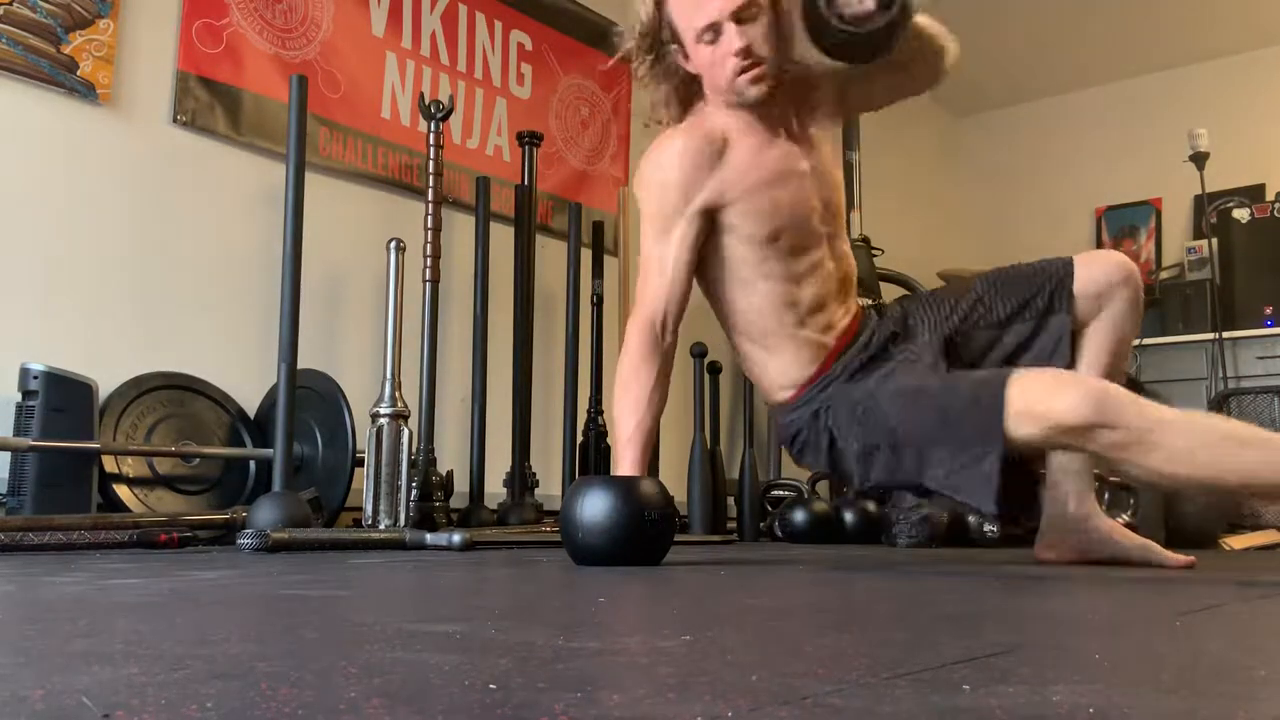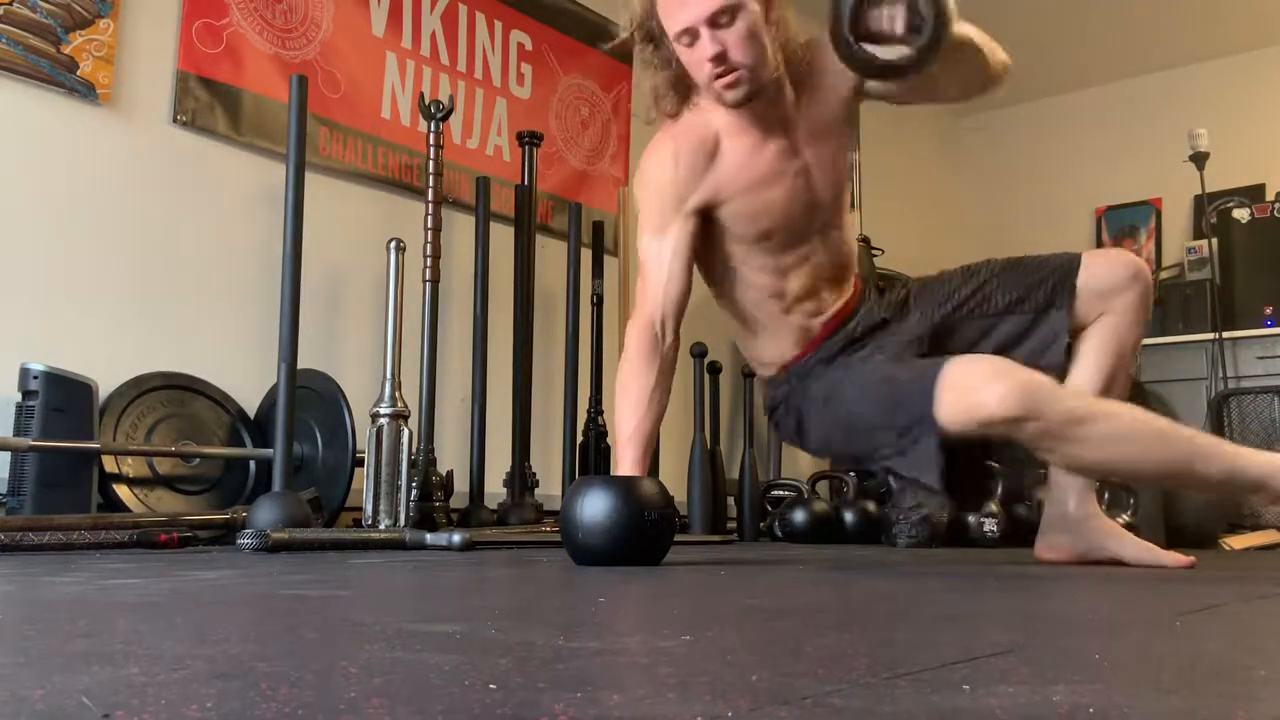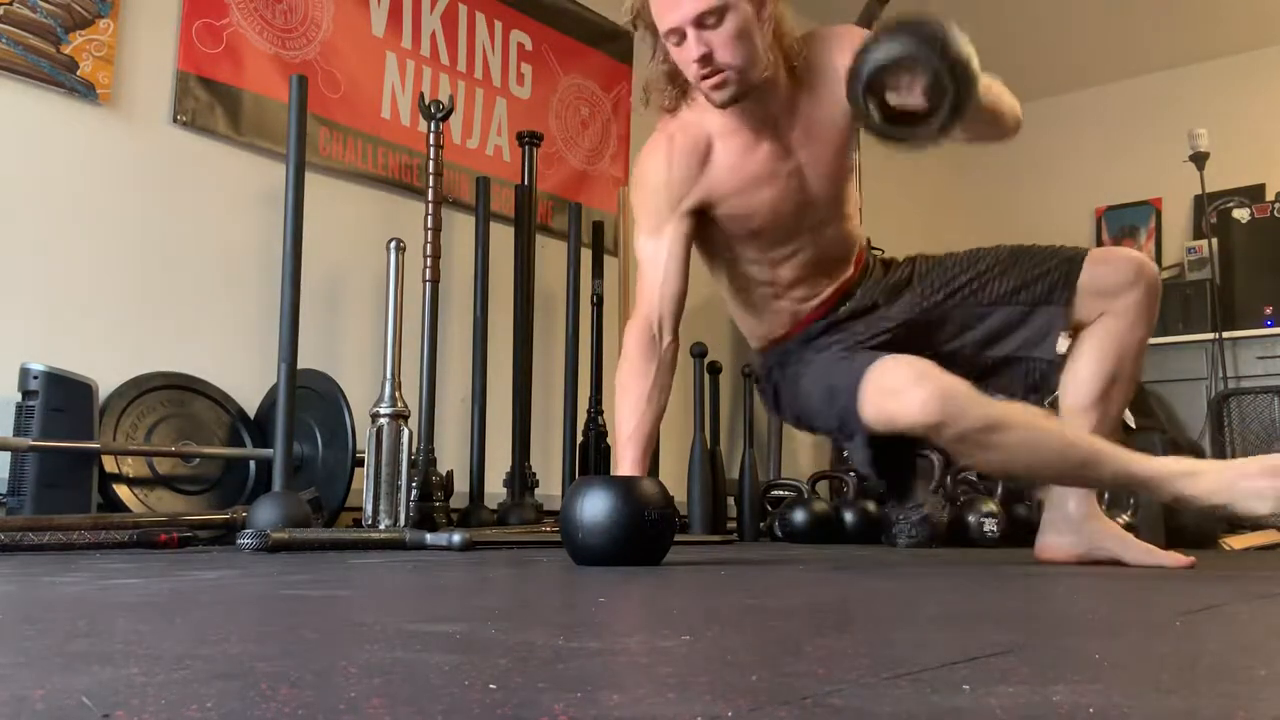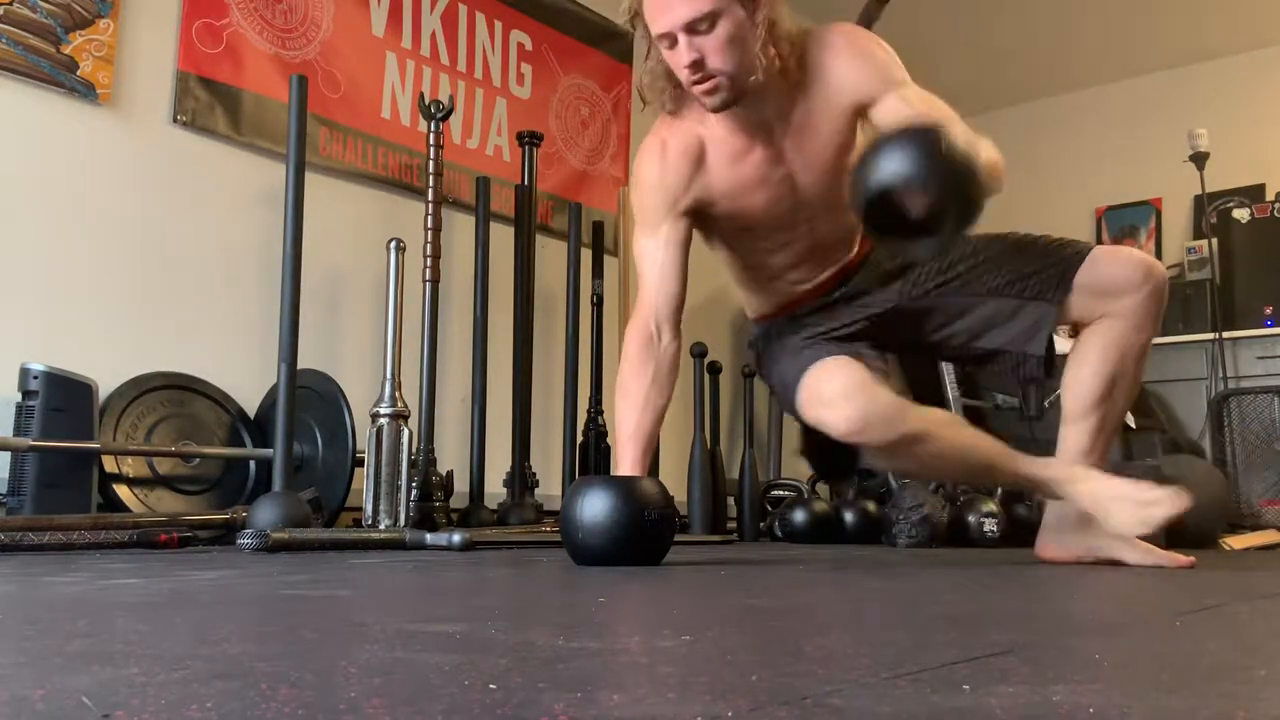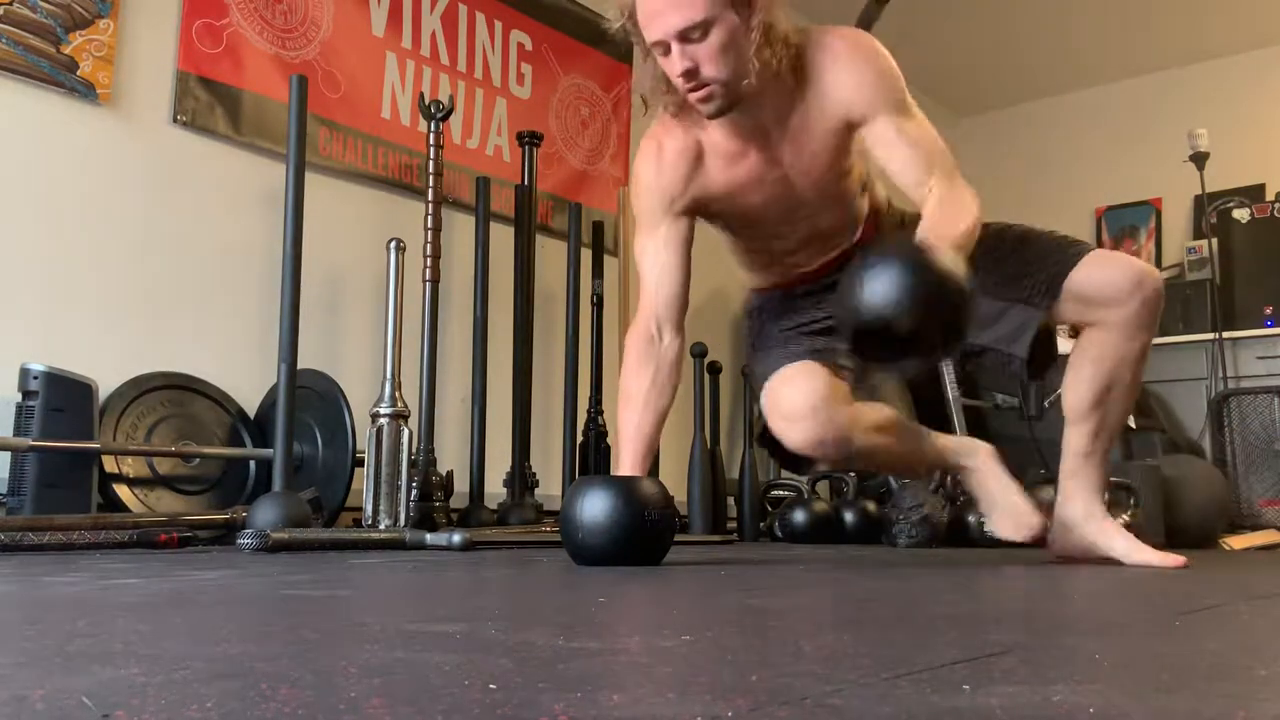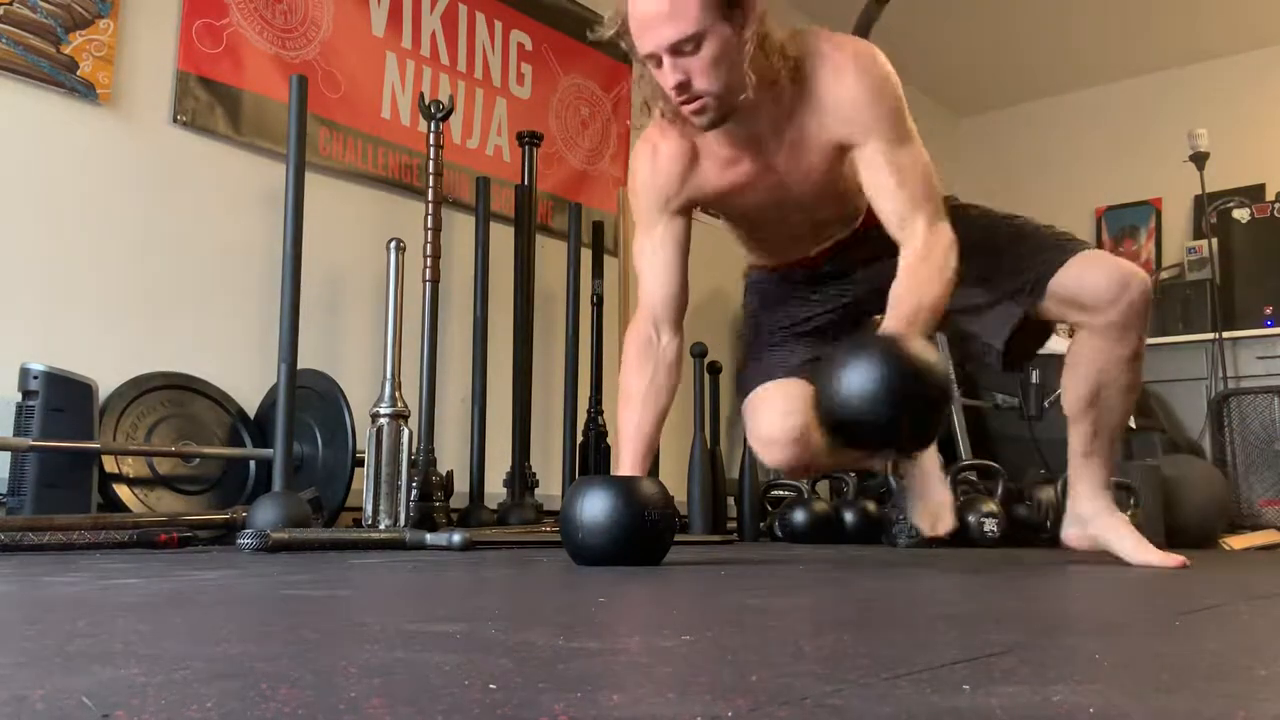
dt=0.1s
person 1, frame 1
left shoulder: (805, 93)
right shoulder: (689, 156)
left elbow: (935, 61)
right elbow: (651, 326)
right wrist: (626, 485)
left hip: (884, 337)
right hip: (835, 407)
left knee: (1110, 279)
right knee: (1067, 405)
left ankle: (1070, 514)
person 1, frame 2
left shoulder: (825, 71)
right shoulder: (681, 156)
left elbow: (989, 71)
right elbow: (654, 326)
right wrist: (629, 487)
left hip: (891, 313)
right hip: (814, 376)
left knee: (1121, 279)
right knee: (1002, 394)
left ankle: (1070, 516)
person 1, frame 3
left shoulder: (833, 62)
right shoulder: (676, 155)
left elbow: (1003, 120)
right elbow: (652, 327)
left hip: (885, 287)
right hip: (805, 353)
left knee: (1127, 278)
right knee: (920, 399)
left ankle: (1070, 517)
right ankle: (1182, 483)
person 1, frame 4
left shoulder: (838, 57)
right shoulder: (671, 158)
left elbow: (981, 159)
right elbow: (653, 328)
left wrist: (951, 160)
left hip: (891, 265)
right hip: (796, 320)
left knee: (1134, 279)
right knee: (852, 412)
left ankle: (1066, 521)
right ankle: (1053, 482)
person 1, frame 5
left shoulder: (841, 62)
right shoulder: (669, 158)
left elbow: (950, 193)
right elbow: (656, 329)
left wrist: (933, 258)
right hip: (791, 302)
left knee: (1130, 286)
right knee: (805, 425)
left ankle: (1076, 510)
right ankle: (962, 460)
person 1, frame 6
left shoulder: (843, 75)
right shoulder: (662, 158)
left elbow: (929, 238)
right elbow: (656, 328)
left wrist: (899, 343)
right wrist: (627, 485)
left hip: (898, 229)
right hip: (793, 279)
left knee: (1119, 290)
right knee: (778, 442)
left ankle: (1088, 508)
right ankle: (902, 452)
